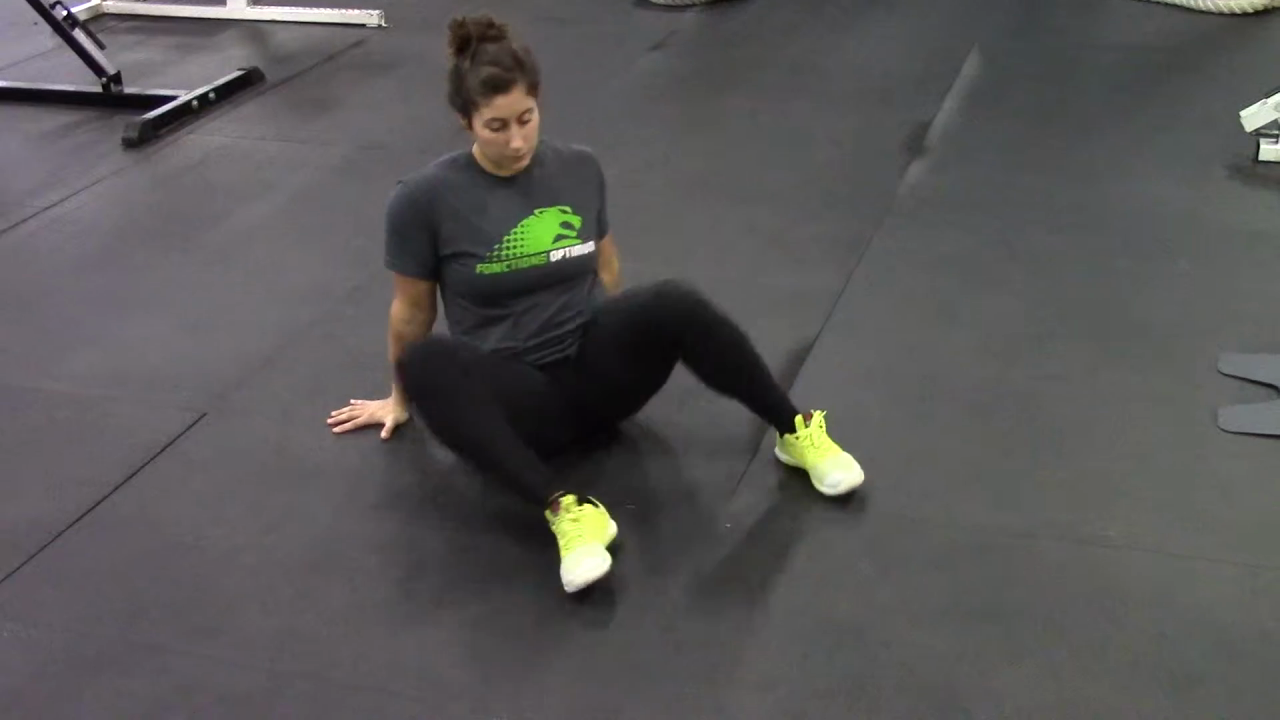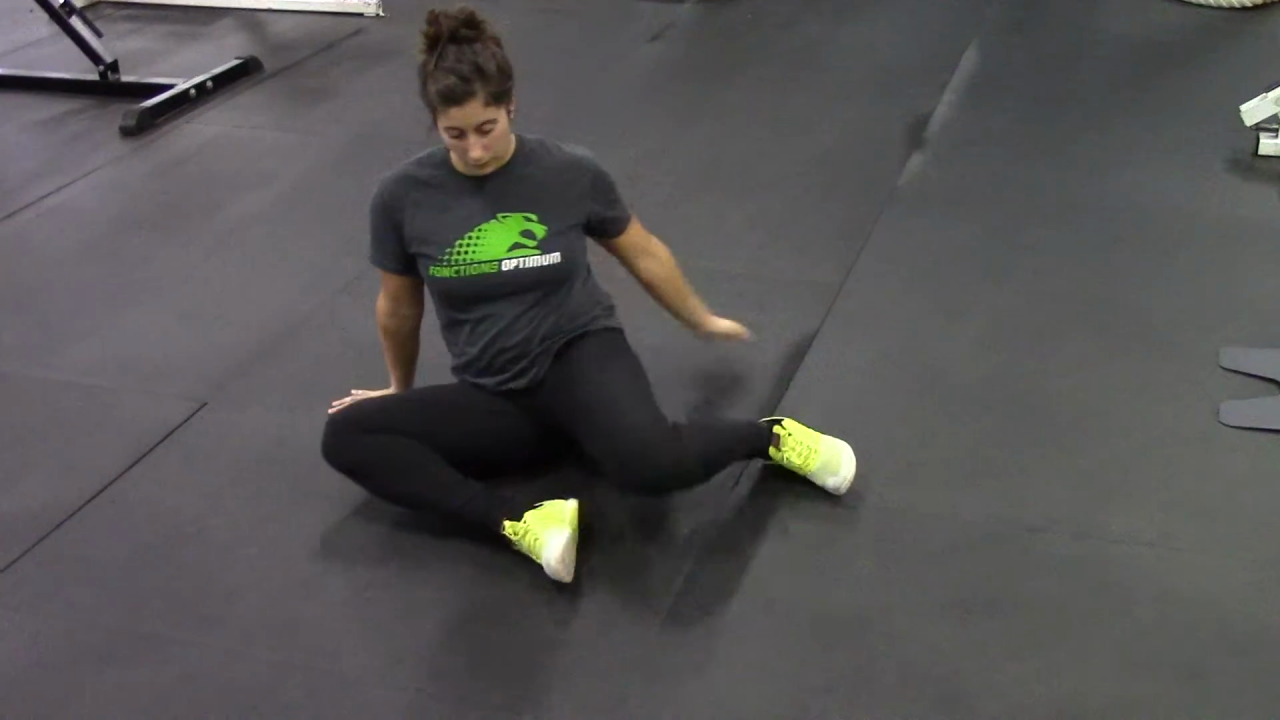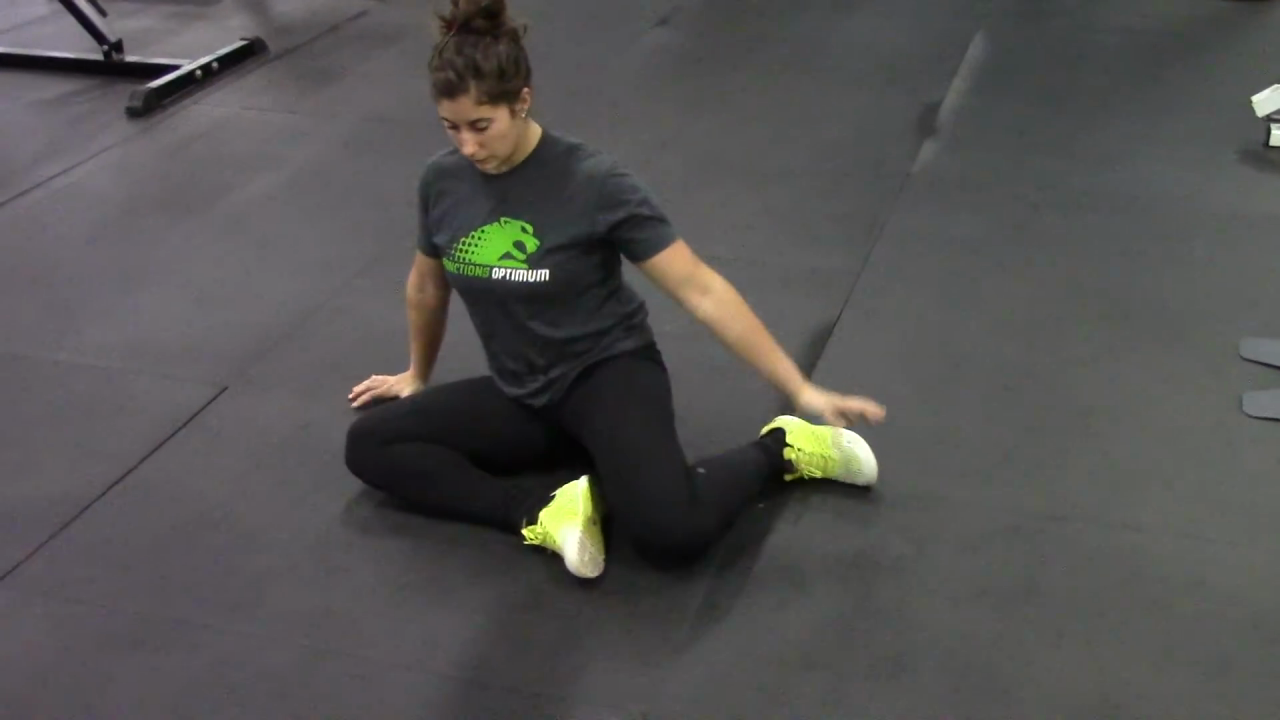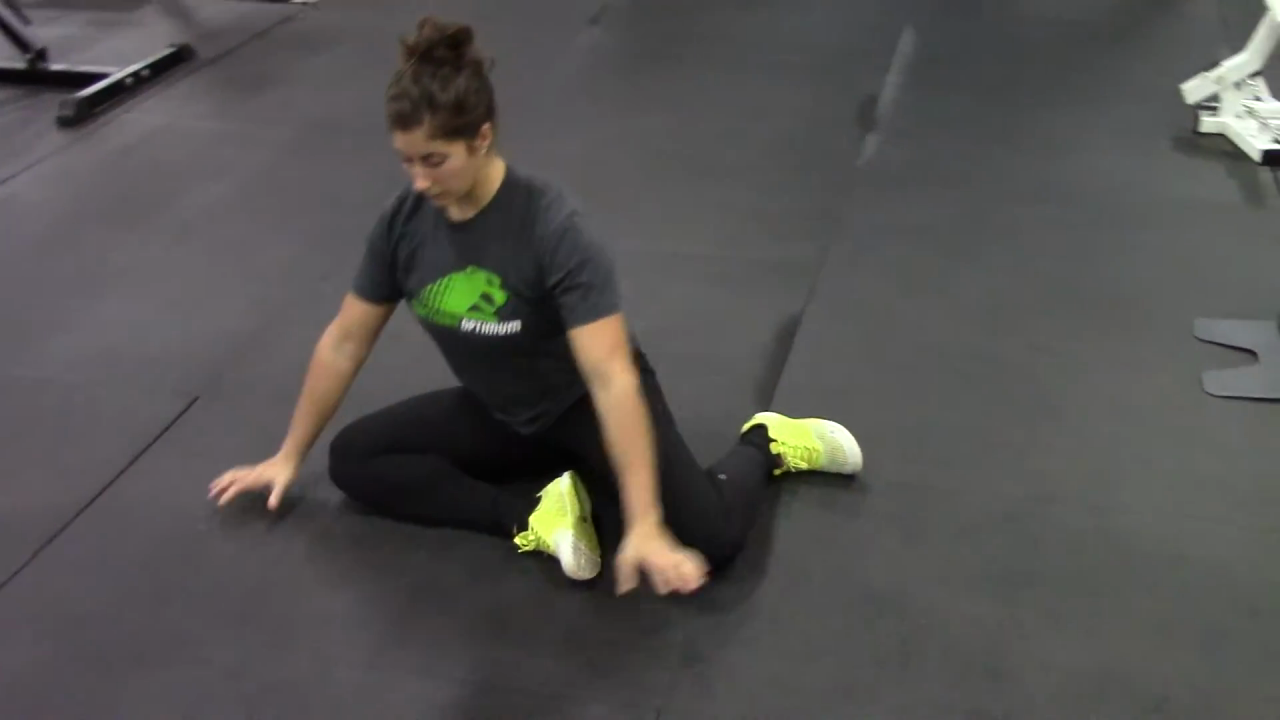
dt=0.4s
person 1, frame 1
left shoulder: (579, 167)
right shoulder: (425, 198)
right elbow: (412, 312)
right wrist: (401, 400)
left hip: (599, 372)
right hip: (518, 399)
left knee: (673, 305)
right knee: (423, 361)
left ankle: (795, 429)
right ankle: (563, 507)
person 1, frame 2
left shoulder: (572, 173)
right shoulder: (403, 194)
left elbow: (643, 254)
right elbow: (398, 306)
left wrist: (703, 320)
right wrist: (400, 387)
left hip: (578, 355)
right hip: (493, 401)
left knee: (649, 462)
right knee: (346, 436)
left ankle: (770, 436)
right ankle: (517, 520)
person 1, frame 3
left shoulder: (594, 184)
right shoulder: (442, 180)
left elbow: (699, 289)
right elbow: (427, 285)
left wrist: (800, 389)
right wrist: (417, 374)
left hip: (607, 372)
right hip: (520, 396)
left knee: (671, 533)
right knee: (369, 444)
left ankle: (777, 451)
right ankle: (543, 510)
person 1, frame 4
left shoulder: (555, 231)
right shoulder: (404, 221)
left elbow: (612, 379)
right elbow: (345, 342)
left wrist: (647, 524)
right wrist: (288, 456)
left hip: (583, 404)
right hip: (498, 415)
left knee: (706, 542)
right knee: (352, 459)
left ankle: (762, 446)
right ankle: (532, 515)
